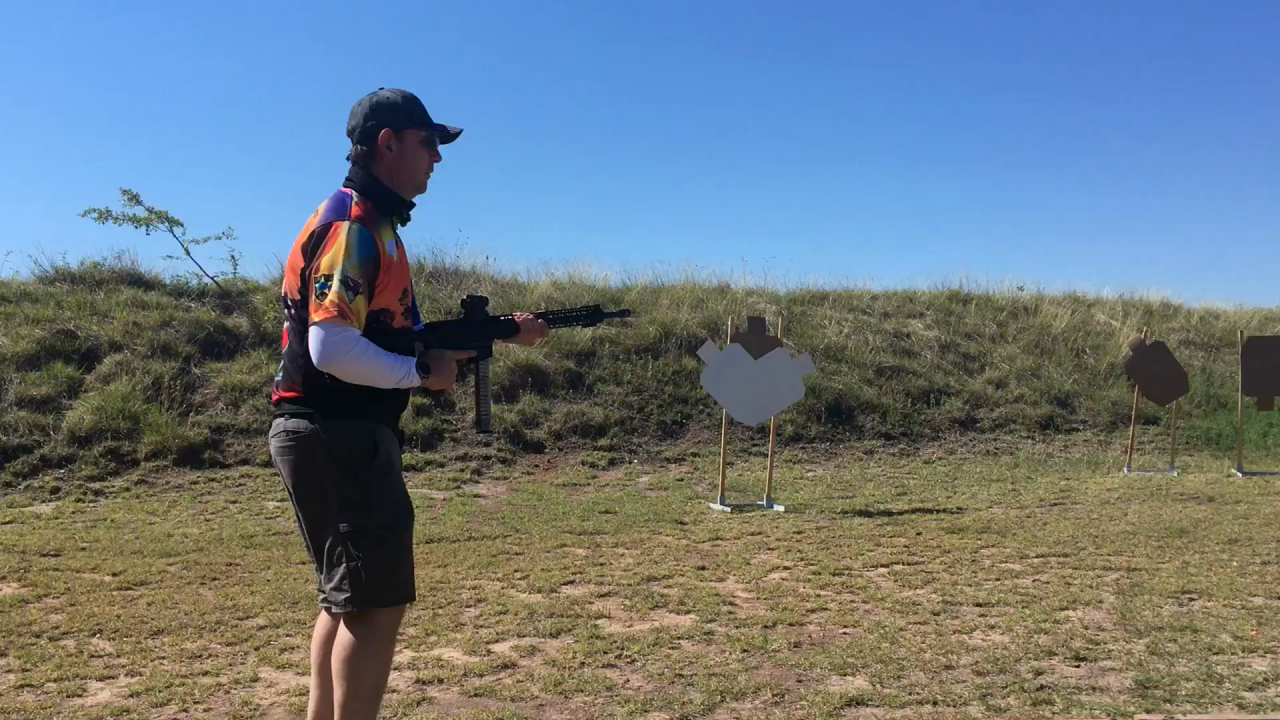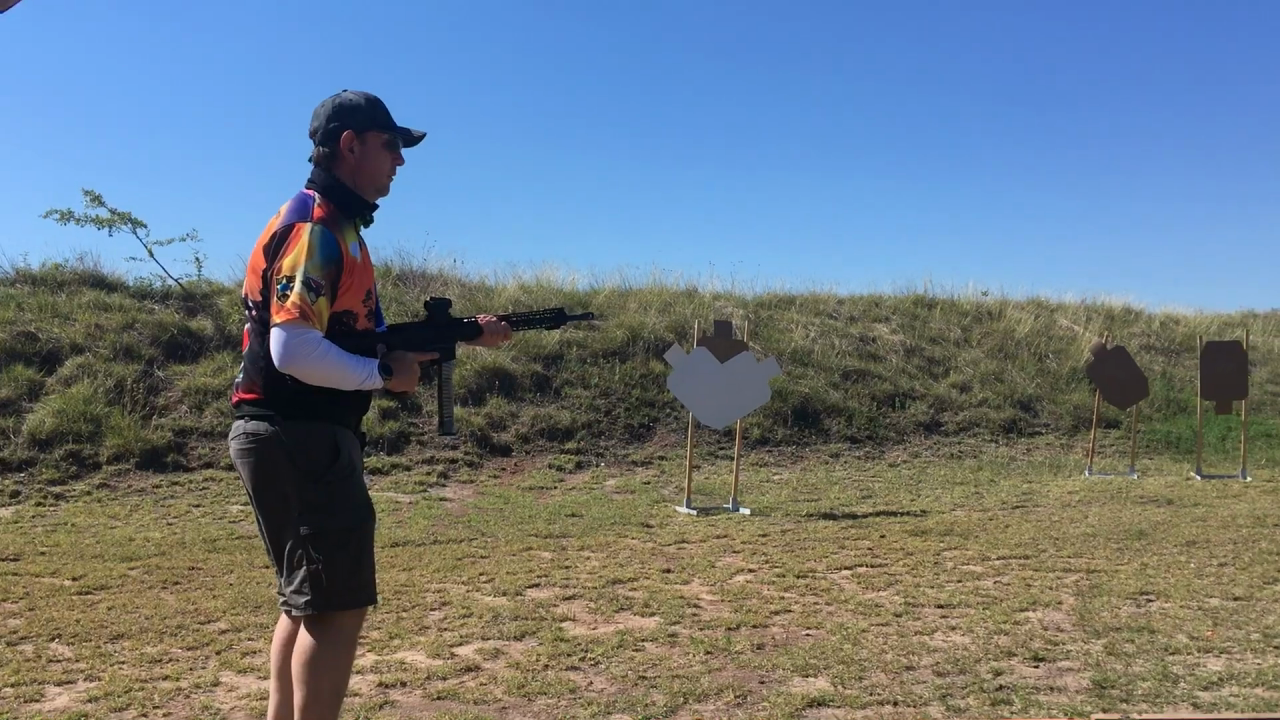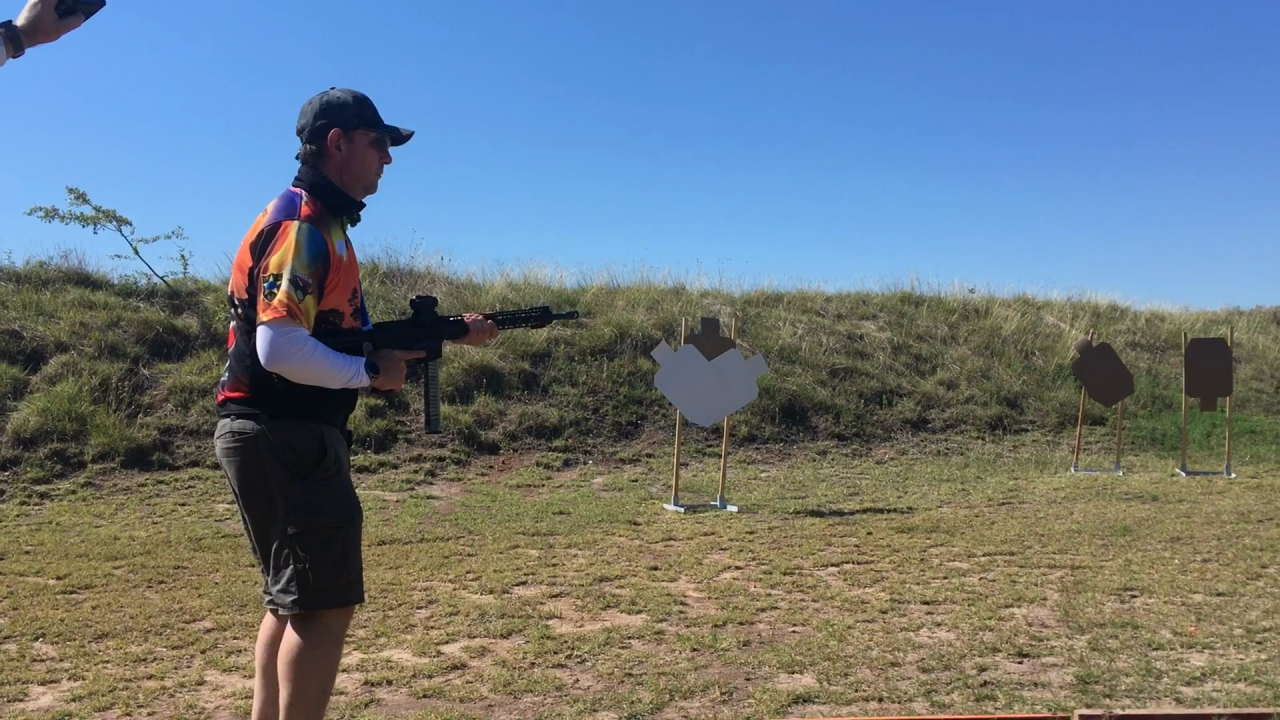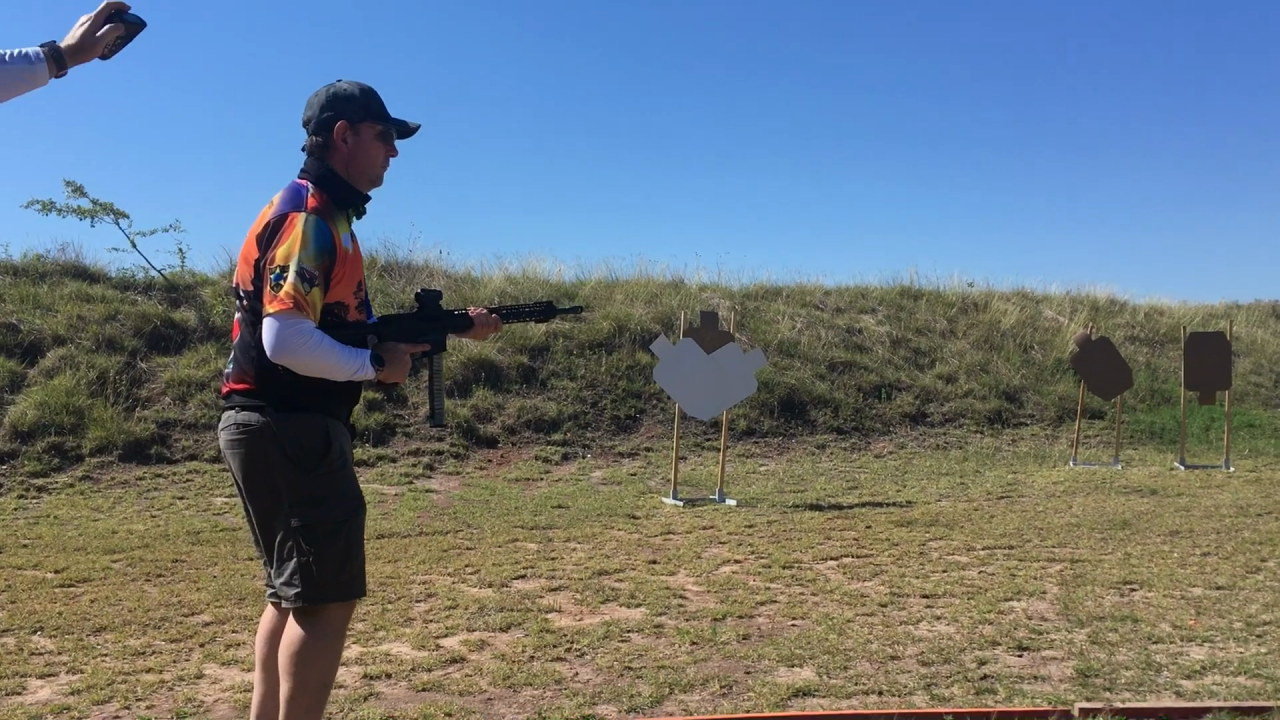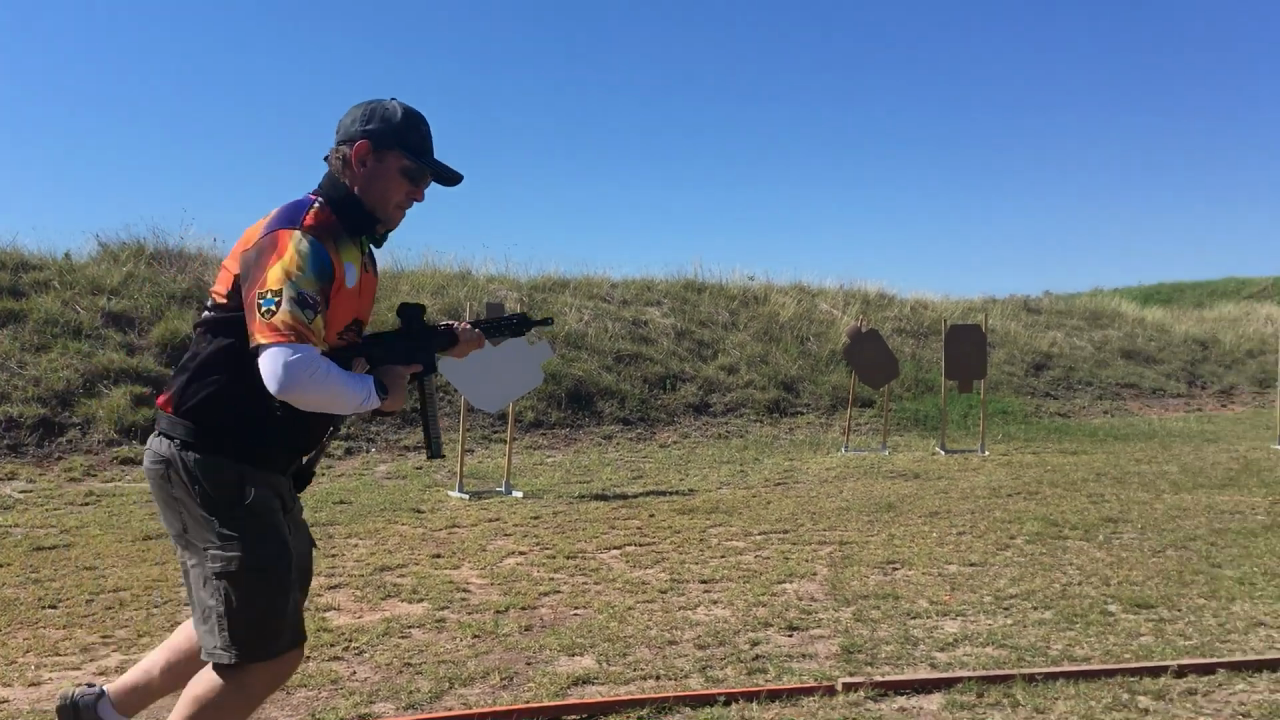
dt=0.7s
person 1, frame 1
left shoulder: (374, 224)
right shoulder: (350, 223)
left elbow: (397, 334)
right elbow: (331, 349)
left wrist: (499, 332)
right wrist: (423, 372)
left hip: (340, 437)
right hip: (338, 437)
left knee: (346, 598)
right knee: (378, 602)
person 1, frame 2
left shoulder: (337, 226)
right shoulder: (313, 226)
left elbow: (364, 337)
right elbow: (294, 351)
left wrist: (464, 335)
right wrist: (384, 375)
left hip: (297, 439)
right hip: (299, 439)
left knee: (307, 601)
right knee: (338, 605)
person 1, frame 3
left shoulder: (325, 225)
right shoulder: (299, 225)
left elbow: (350, 335)
right elbow: (279, 349)
left wrist: (448, 333)
right wrist: (371, 374)
left hip: (282, 438)
right hip: (285, 439)
left knee: (292, 599)
right knee: (325, 604)
person 1, frame 4
left shoulder: (327, 216)
right shoulder: (307, 217)
left elbow: (350, 329)
right elbow: (286, 341)
left wrist: (452, 328)
right wrist: (377, 366)
left hip: (278, 432)
right hip: (290, 431)
left knee: (294, 594)
right knee: (325, 600)
person 1, frame 5
left shoulder: (352, 247)
right shoulder: (299, 239)
left elbow: (327, 339)
right elbow: (290, 373)
right wrist: (383, 390)
left hip: (254, 468)
right hip: (210, 464)
left knee: (253, 628)
right knee: (264, 656)
